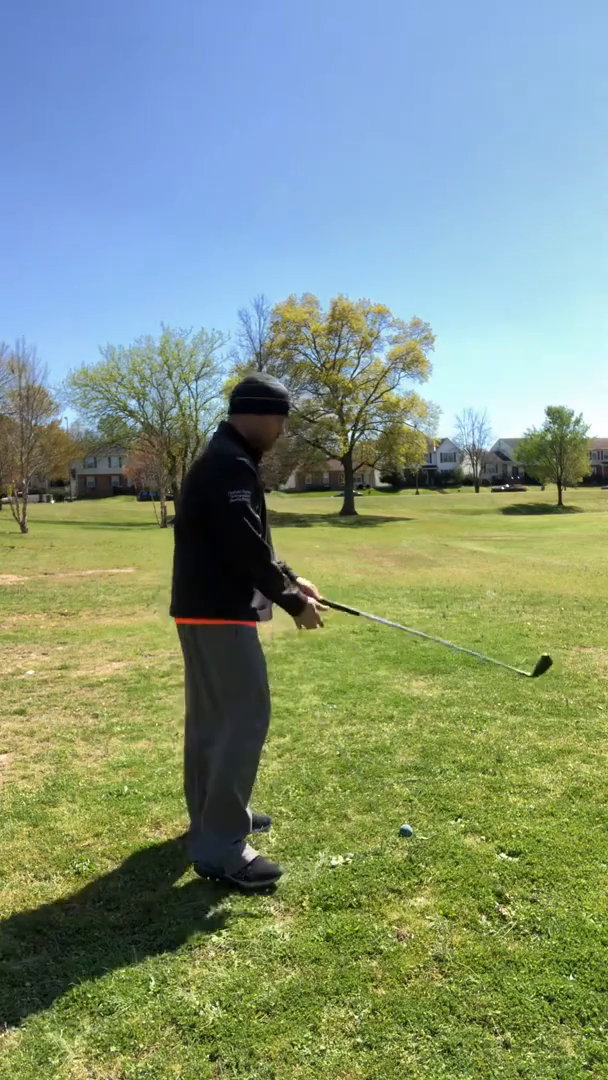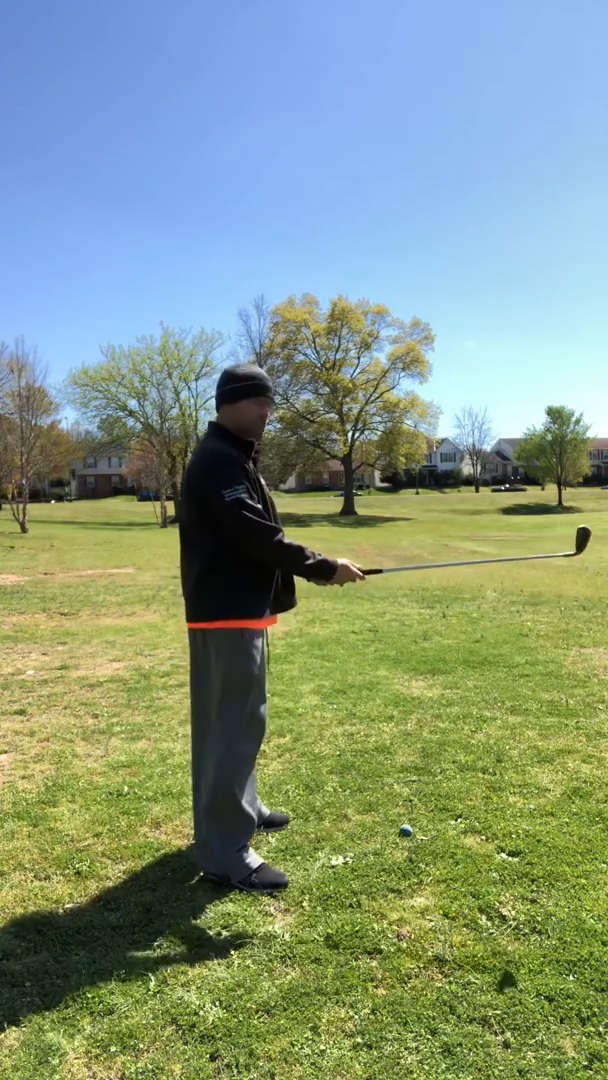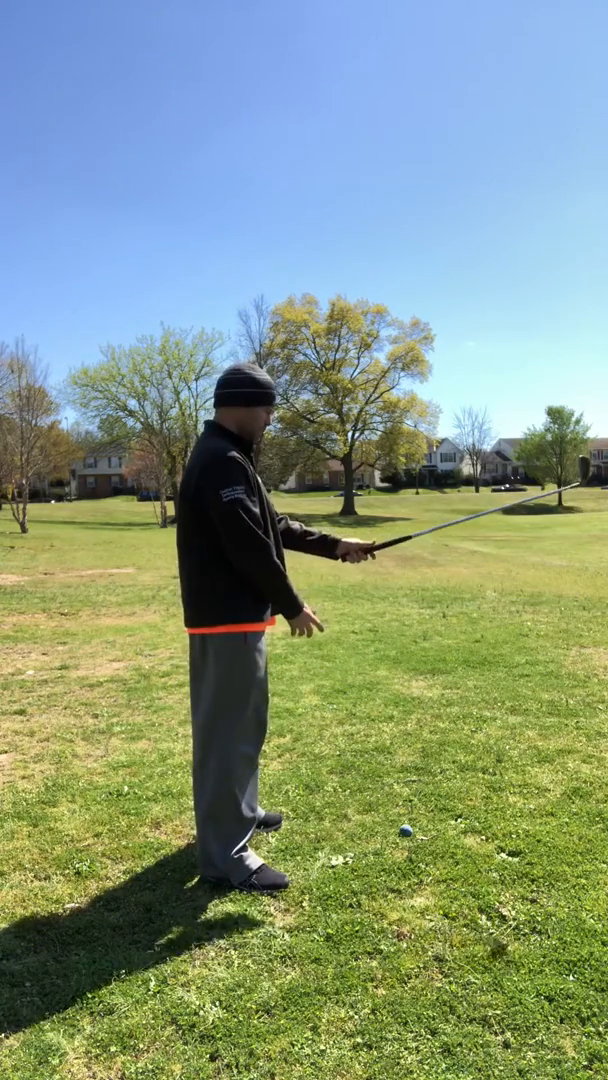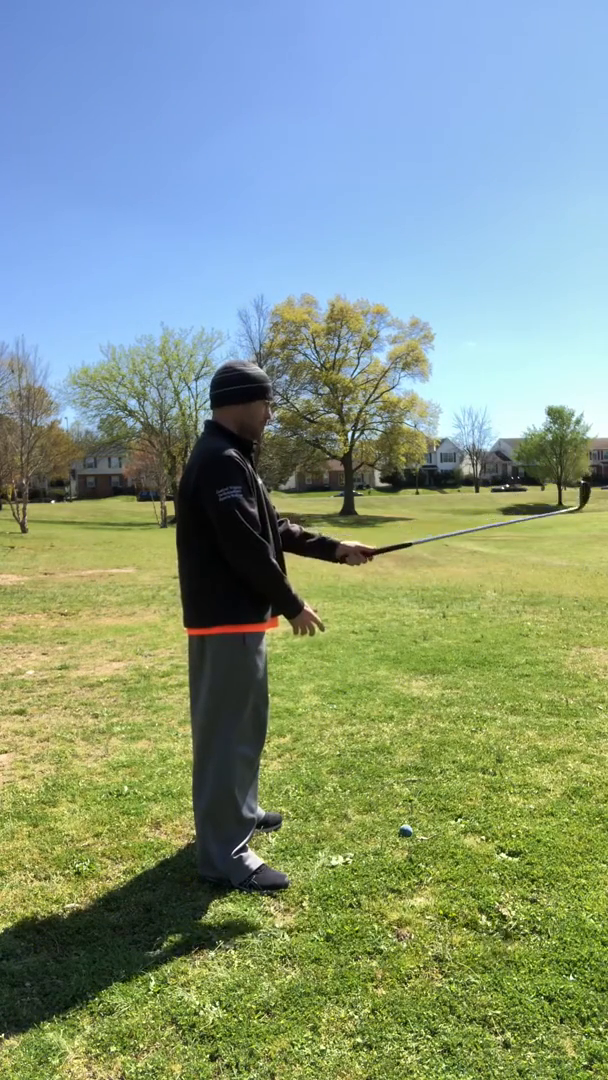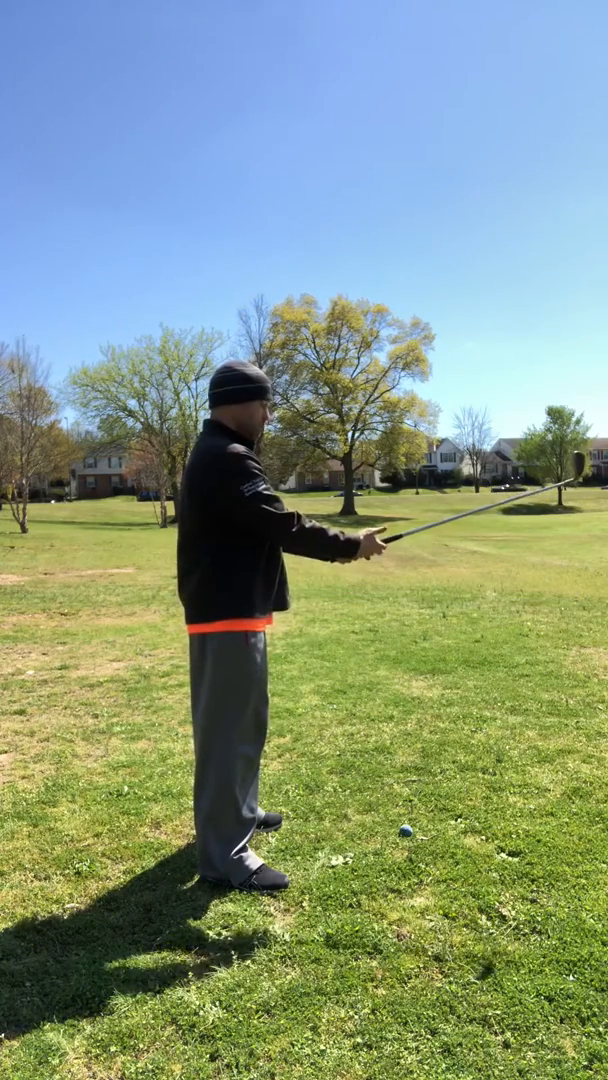
dt=1s
person 1, frame 1
left shoulder: (222, 458)
right shoulder: (230, 464)
left elbow: (246, 541)
right elbow: (245, 546)
left wrist: (290, 582)
right wrist: (292, 601)
left hip: (203, 606)
right hip: (220, 611)
left knee: (212, 717)
right knee: (242, 720)
left ankle: (210, 815)
right ankle: (220, 846)
person 1, frame 2
left shoulder: (237, 458)
right shoulder: (219, 460)
left elbow: (259, 535)
right elbow: (256, 536)
left wrist: (314, 567)
right wrist: (323, 567)
left hip: (238, 608)
right hip: (227, 613)
left knee: (237, 719)
right knee: (235, 724)
left ankle: (241, 807)
right ankle: (225, 851)
person 1, frame 3
left shoulder: (227, 458)
right shoulder: (222, 462)
left elbow: (273, 526)
right elbow: (251, 547)
left wrist: (334, 545)
right wrist: (293, 606)
left hip: (234, 613)
right hip: (229, 618)
left knee: (240, 723)
right knee: (230, 729)
left ankle: (237, 812)
right ankle: (224, 853)
person 1, frame 4
left shoulder: (232, 458)
right shoulder: (220, 462)
left elbow: (272, 529)
right elbow: (247, 547)
left wrist: (334, 548)
right wrist: (292, 605)
left hip: (239, 614)
right hip: (227, 618)
left knee: (243, 724)
right knee: (228, 731)
left ankle: (238, 813)
right ankle: (224, 854)
person 1, frame 5
left shoulder: (219, 454)
right shoulder: (228, 459)
left elbow: (265, 528)
right elbow: (280, 524)
left wrist: (338, 546)
right wrist: (350, 545)
left hip: (233, 609)
right hip: (226, 616)
left knee: (242, 722)
right knee: (227, 730)
left ankle: (238, 812)
right ankle: (224, 855)
